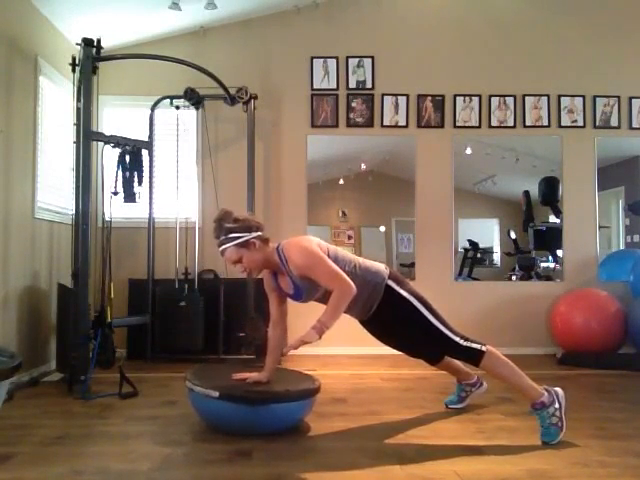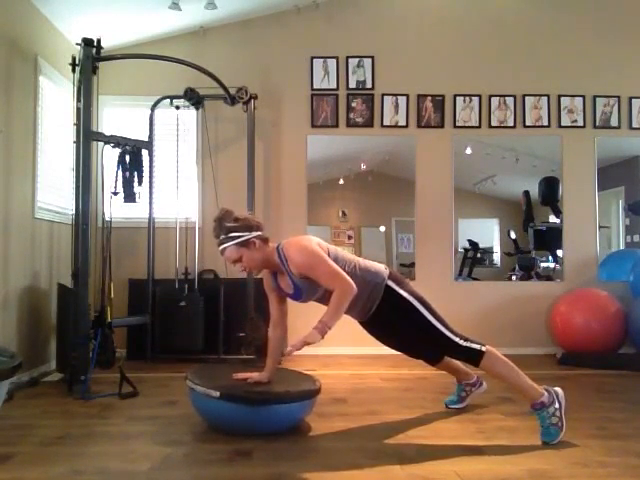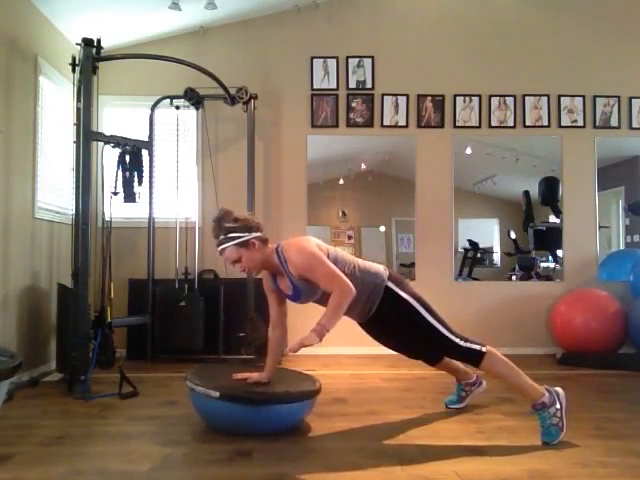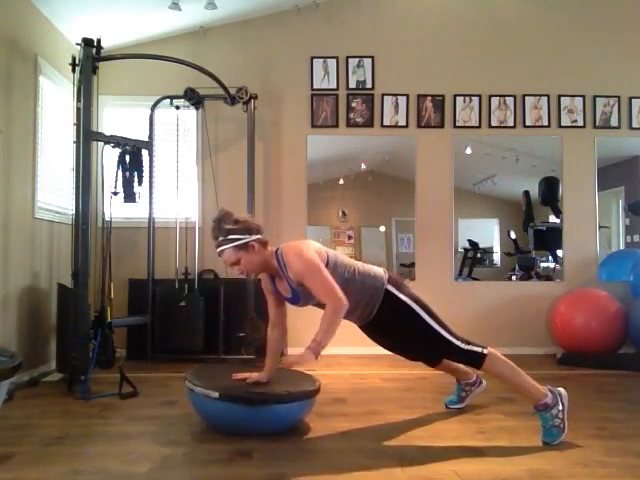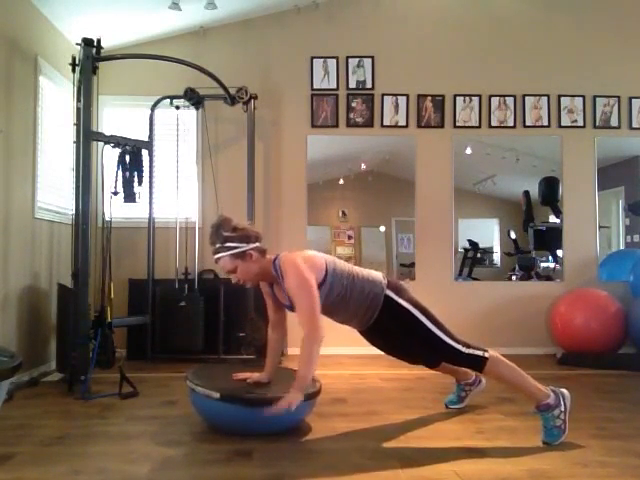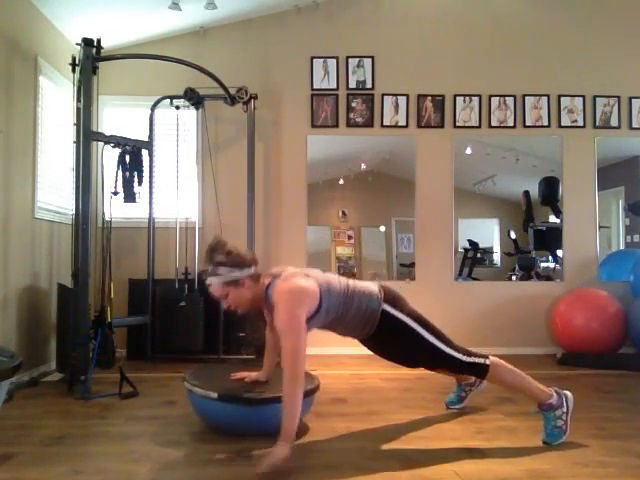
dt=0.2s
person 1, frame 1
left shoulder: (297, 252)
right shoulder: (271, 276)
left elbow: (346, 287)
right elbow: (277, 325)
left wrist: (317, 330)
right wrist: (266, 373)
left hip: (386, 292)
right hip: (368, 312)
left knee: (456, 345)
right knee: (426, 351)
left ankle: (544, 399)
right ankle: (469, 382)
person 1, frame 2
left shoulder: (298, 251)
right shoulder: (270, 276)
left elbow: (347, 287)
right elbow: (277, 325)
left wrist: (320, 330)
right wrist: (267, 373)
left hip: (386, 292)
right hip: (368, 313)
left knee: (456, 344)
right knee: (426, 351)
left ankle: (544, 399)
right ankle: (469, 383)
person 1, frame 3
left shoulder: (297, 253)
right shoulder: (270, 277)
left elbow: (345, 290)
right elbow: (277, 326)
left wrist: (317, 333)
right wrist: (266, 373)
left hip: (386, 294)
right hip: (368, 313)
left knee: (456, 345)
right knee: (425, 353)
left ankle: (545, 399)
right ankle: (469, 382)
person 1, frame 4
left shoulder: (296, 257)
right shoulder: (269, 277)
left elbow: (337, 303)
right elbow: (276, 326)
left wrist: (311, 350)
right wrist: (266, 373)
left hip: (386, 297)
right hip: (368, 315)
left knee: (458, 348)
right knee: (425, 354)
left ankle: (547, 399)
right ankle: (469, 382)
person 1, frame 5
left shoulder: (294, 269)
right shoulder: (268, 279)
left elbow: (313, 332)
right elbow: (276, 327)
left wrist: (298, 389)
right wrist: (266, 373)
left hip: (386, 302)
right hip: (368, 319)
left knee: (459, 352)
right knee: (425, 357)
left ankle: (549, 400)
right ankle: (467, 383)
person 1, frame 6
left shoulder: (286, 298)
right shoulder: (265, 285)
left elbow: (294, 375)
right elbow: (274, 328)
left wrist: (286, 443)
right wrist: (264, 371)
left hip: (384, 313)
right hip: (368, 322)
left knee: (460, 360)
right knee: (423, 361)
left ankle: (552, 401)
right ankle: (464, 386)
